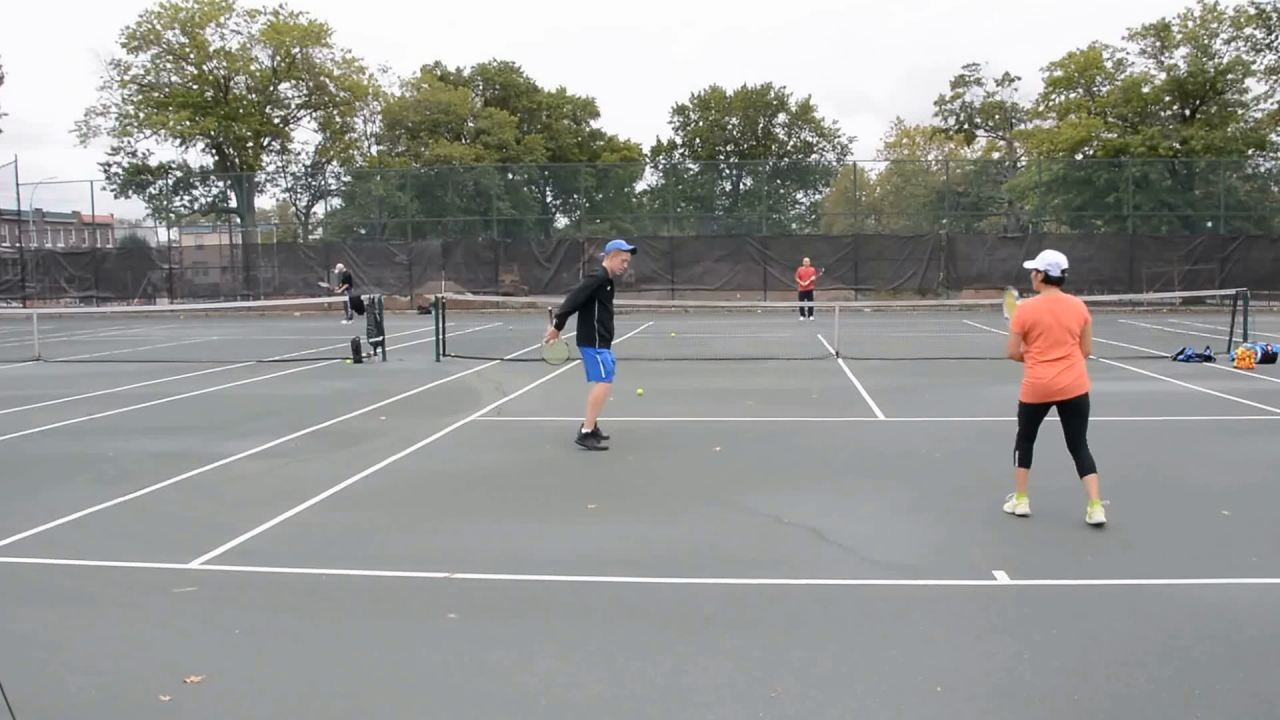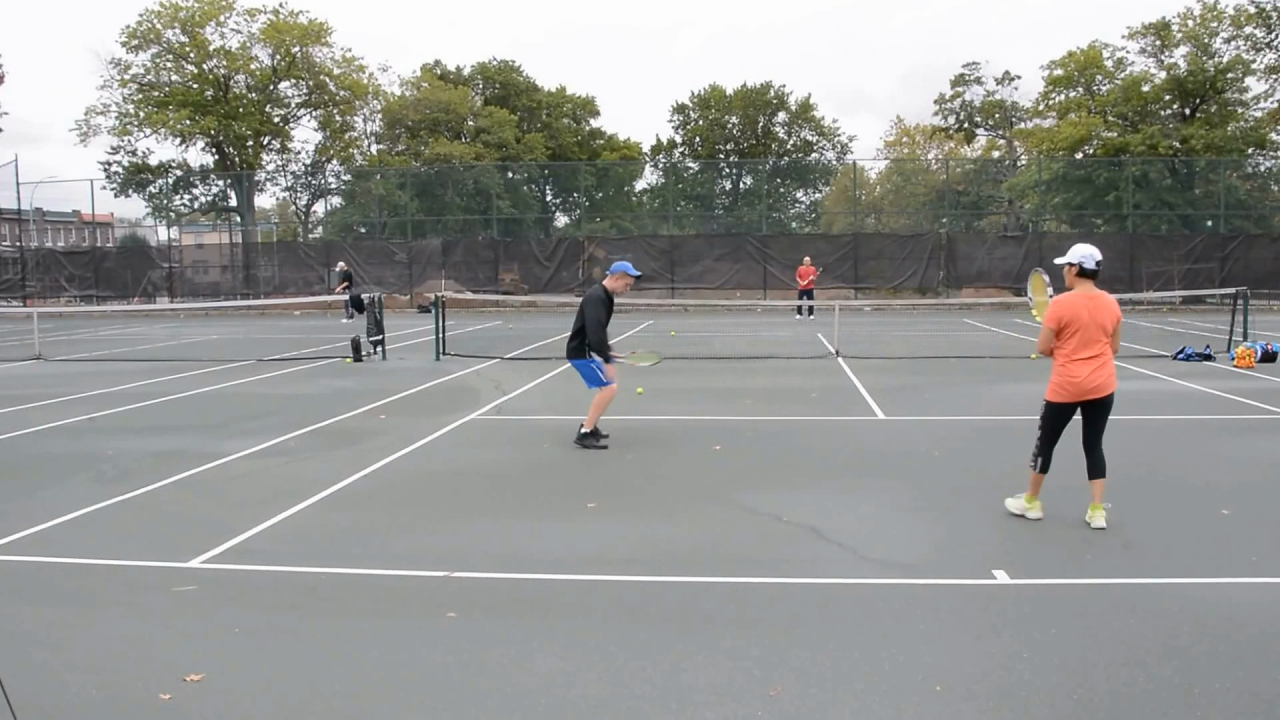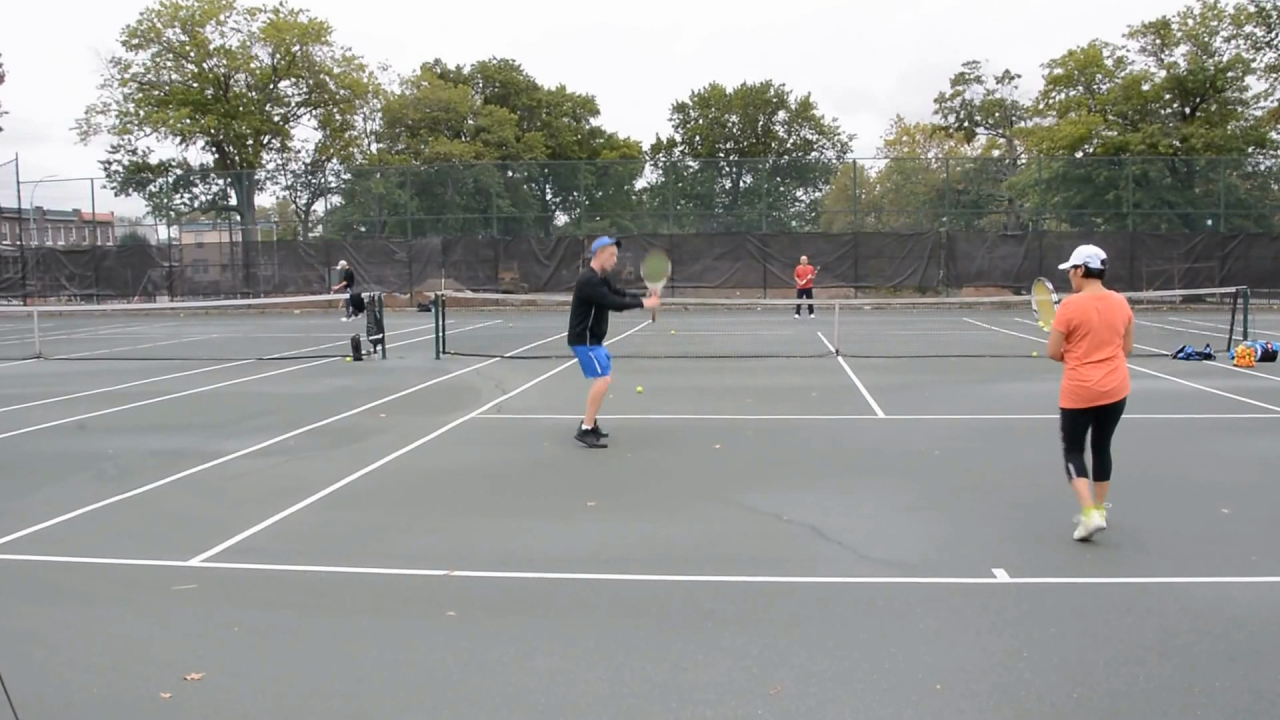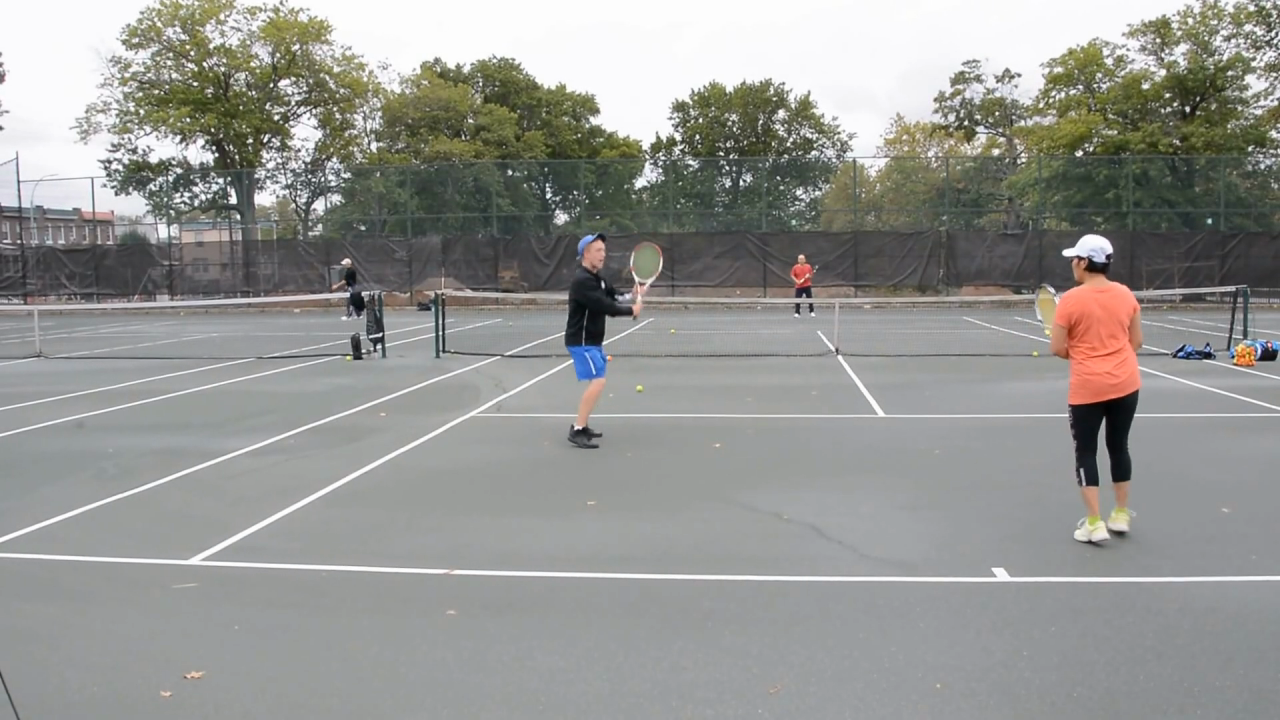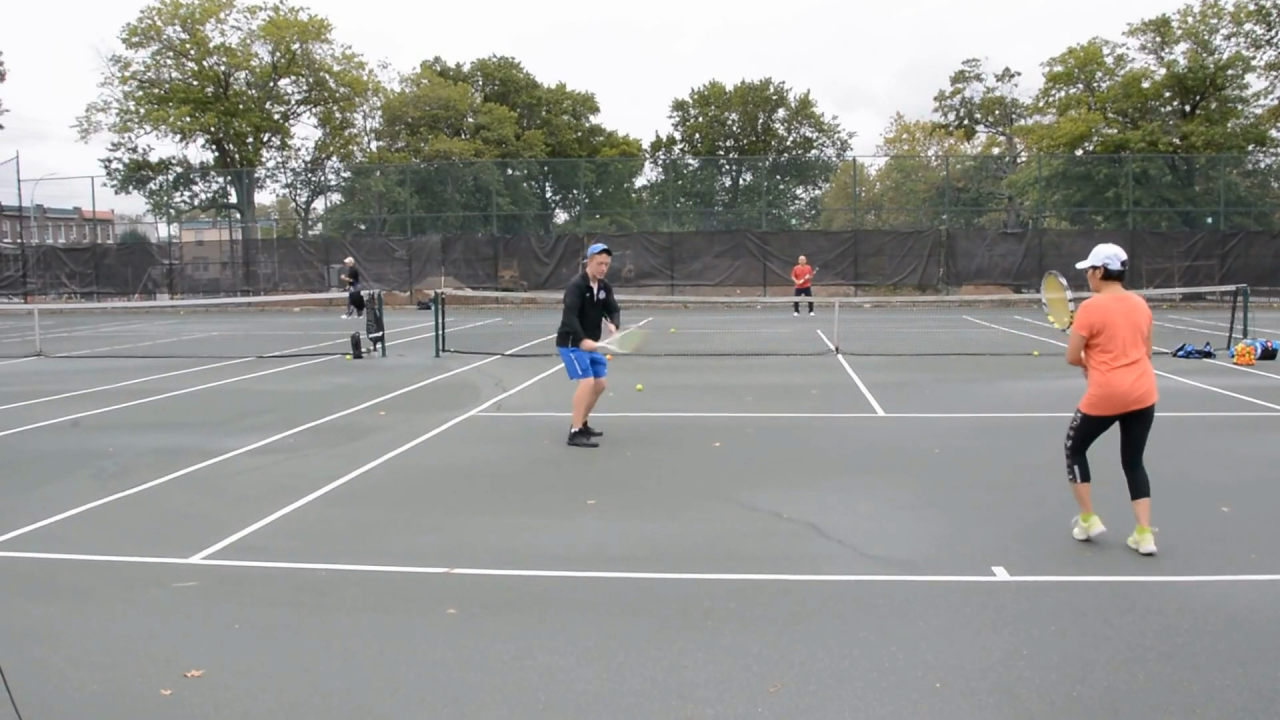
dt=0.3s
person 1, frame 1
left shoulder: (1026, 308)
right shoulder: (1078, 306)
left elbow: (1013, 352)
right elbow: (1086, 350)
left hip: (1037, 387)
right hip: (1075, 386)
left knee: (1025, 438)
right knee: (1079, 446)
left ankle: (1020, 499)
right ankle: (1096, 507)
person 1, frame 2
left shoulder: (1061, 304)
right shoulder: (1111, 303)
left elbow: (1043, 348)
right elbow: (1114, 347)
left hip: (1066, 388)
right hip: (1103, 387)
left knee: (1046, 443)
right knee: (1093, 446)
left ankle: (1030, 501)
right ankle: (1097, 511)
person 1, frame 3
left shoulder: (1070, 305)
right shoulder: (1121, 303)
left elbow: (1053, 352)
right elbow: (1127, 349)
left hip: (1079, 392)
right hip: (1115, 389)
left knee: (1073, 452)
right knee: (1101, 447)
left ankle: (1090, 513)
right ankle: (1099, 510)
person 1, frame 4
left shoulder: (1070, 300)
right shoulder: (1125, 295)
left elbow: (1058, 349)
right elbow: (1137, 341)
left hip: (1088, 388)
right hip: (1126, 384)
left knee: (1085, 452)
right knee: (1119, 447)
left ankle: (1094, 524)
right ankle: (1121, 514)
person 1, frame 5
left shoulder: (1090, 308)
right shoulder: (1140, 304)
left elbow: (1072, 357)
right elbow: (1147, 352)
left hip: (1104, 397)
right hip: (1143, 395)
left knee: (1074, 449)
right knee: (1133, 462)
left ankle: (1088, 520)
right ankle: (1144, 535)
person 2, frame 1
left shoulder: (606, 279)
right shoulder: (597, 277)
left elbow: (578, 302)
right elbow: (573, 298)
right wrist: (557, 326)
left hip: (600, 342)
right hip: (593, 342)
left knee: (602, 384)
right knee: (603, 384)
left ankle: (590, 427)
right ankle: (585, 434)
person 2, frame 2
left shoulder: (605, 297)
right shoulder: (596, 298)
right elbow: (595, 331)
left wrist: (607, 356)
right wrist: (606, 360)
left hip: (589, 352)
right hip: (581, 353)
left knee: (608, 387)
right knee: (609, 388)
left ankle: (589, 426)
right ankle: (585, 434)
person 2, frame 3
left shoulder: (602, 278)
right shoulder: (588, 280)
left elbow: (620, 295)
right elbow: (613, 303)
left wrist: (645, 297)
right wrist: (643, 303)
left hip: (593, 340)
right hip: (584, 340)
left knee: (602, 380)
right knee: (602, 380)
left ankle: (589, 423)
right ankle: (586, 429)
person 2, frame 4
left shoulder: (597, 277)
right shoulder: (582, 280)
left elbow: (613, 298)
right elbow: (605, 306)
left wrist: (633, 296)
right wrist: (631, 311)
left hip: (592, 342)
right hip: (581, 342)
left knee: (597, 383)
right knee: (597, 382)
left ankle: (580, 425)
right ankle: (577, 431)
person 2, frame 5
left shoulder: (604, 286)
right shoulder: (577, 286)
left elbow: (612, 309)
right elbow: (570, 316)
left wrist: (613, 324)
right wrist: (582, 339)
left hip: (589, 345)
right hip: (572, 343)
left knee: (600, 383)
right knee: (587, 382)
left ankle: (581, 424)
right ankle: (575, 433)
